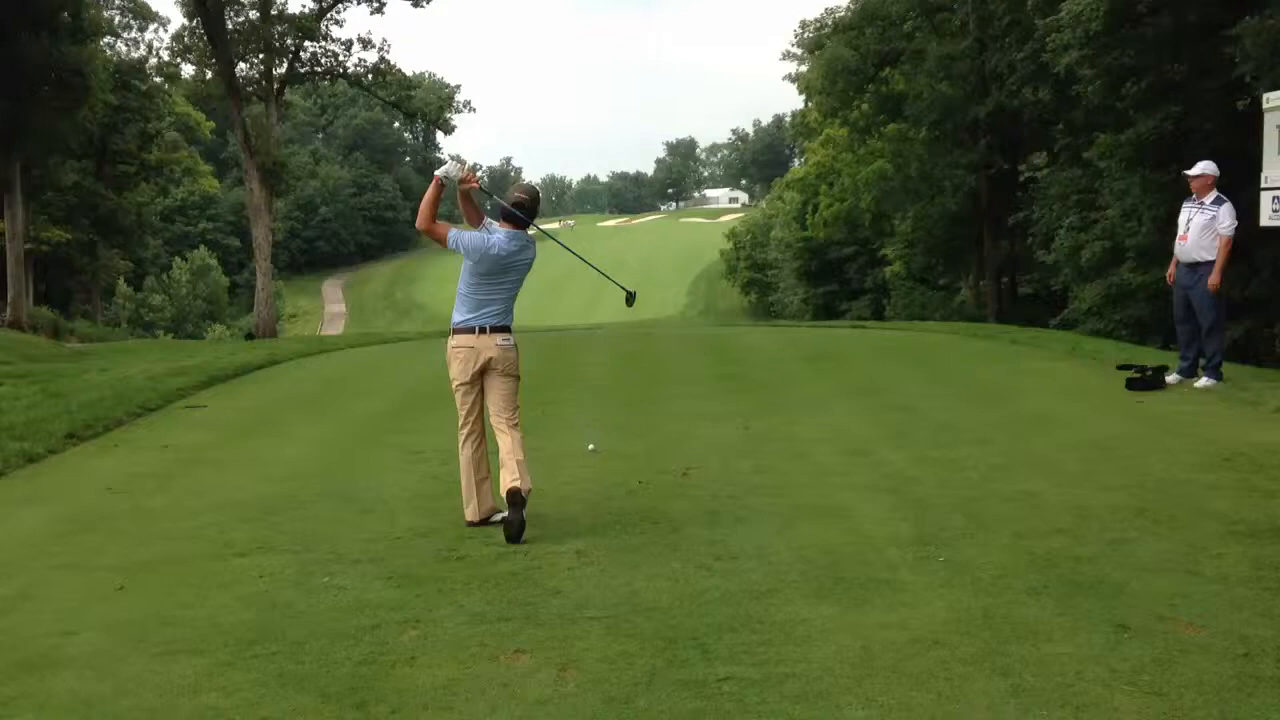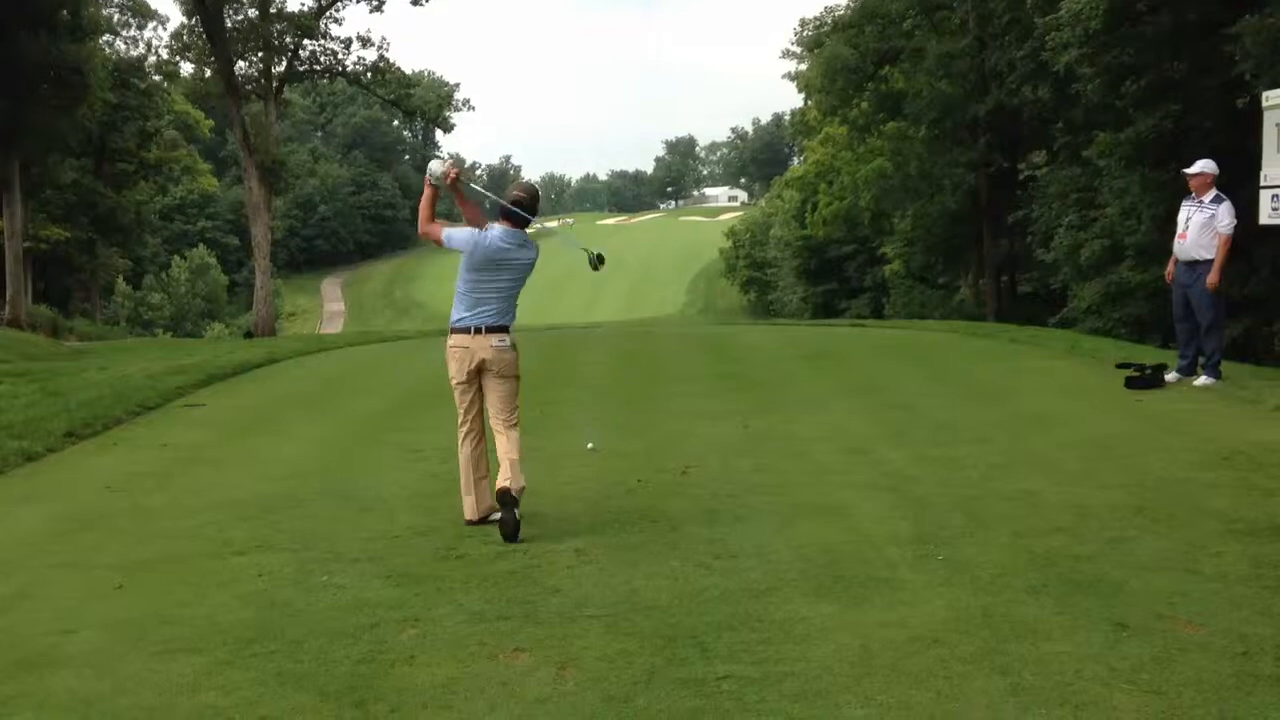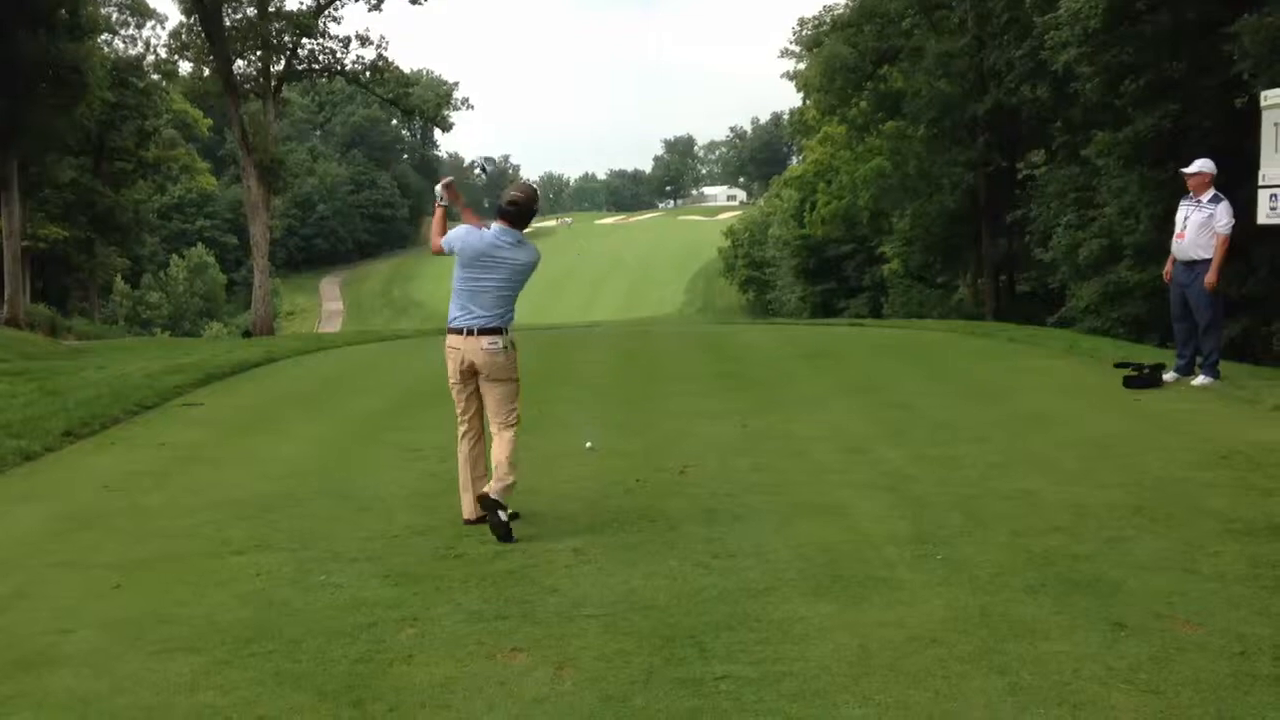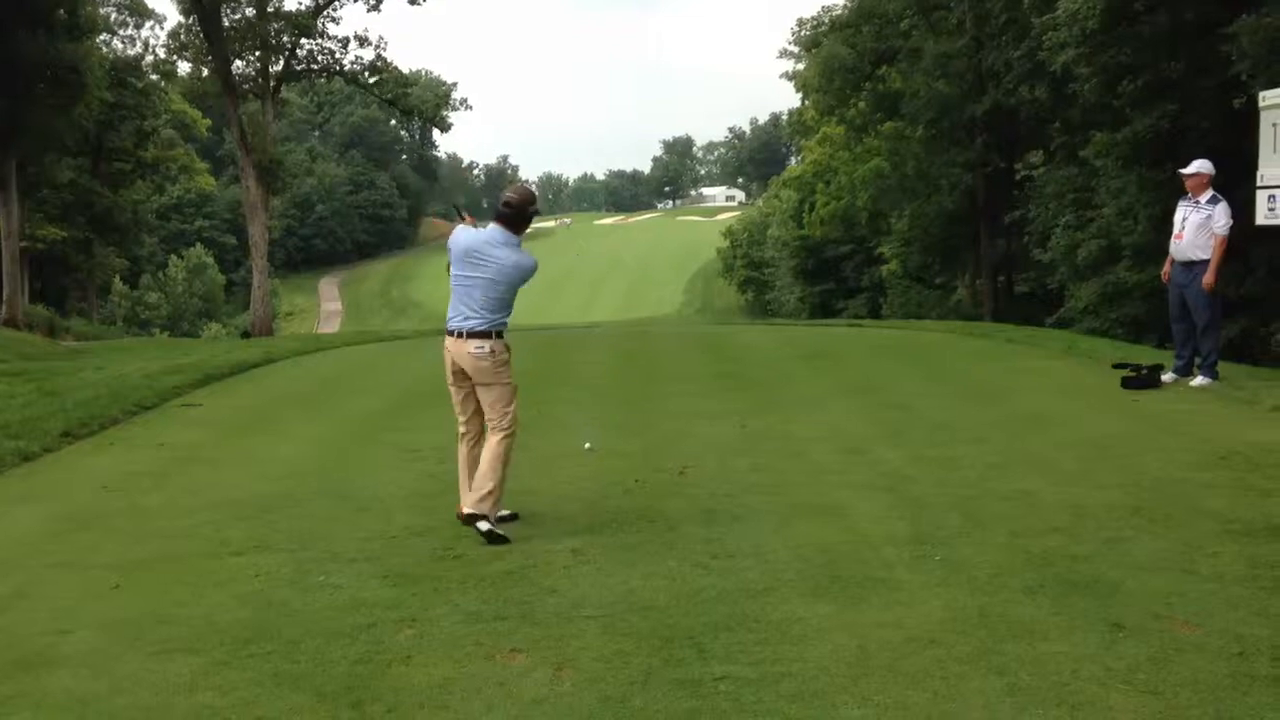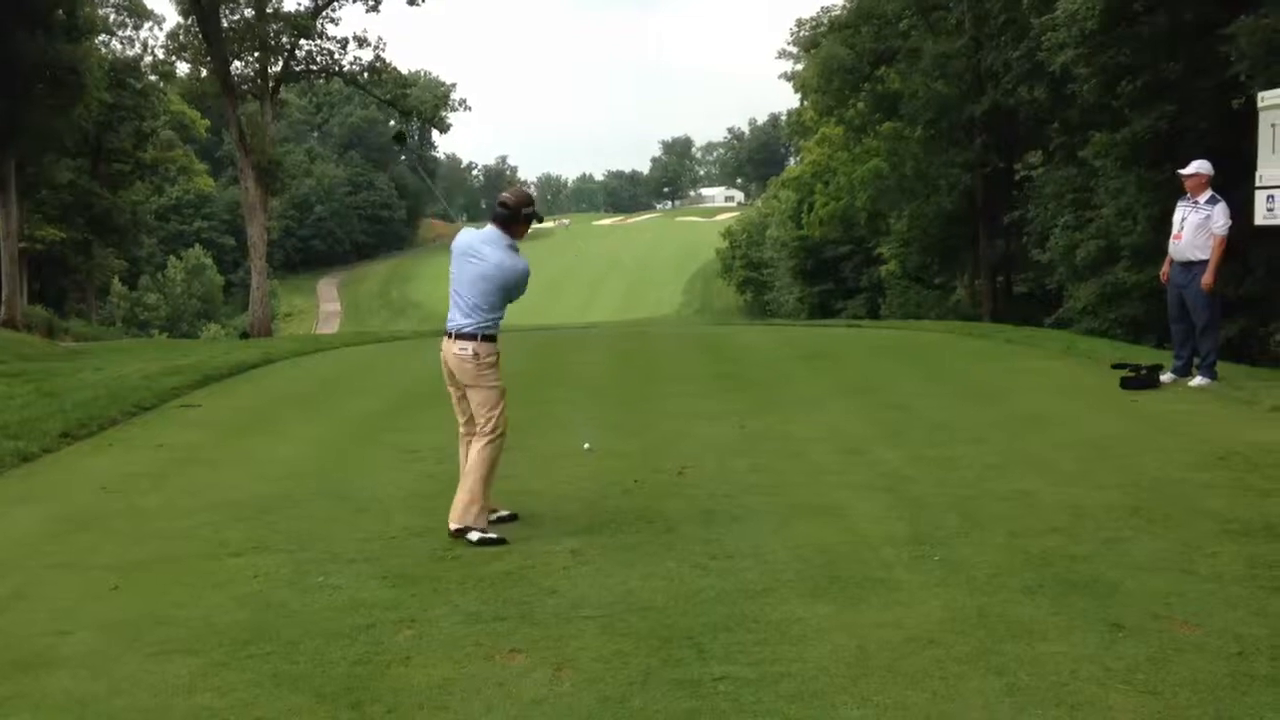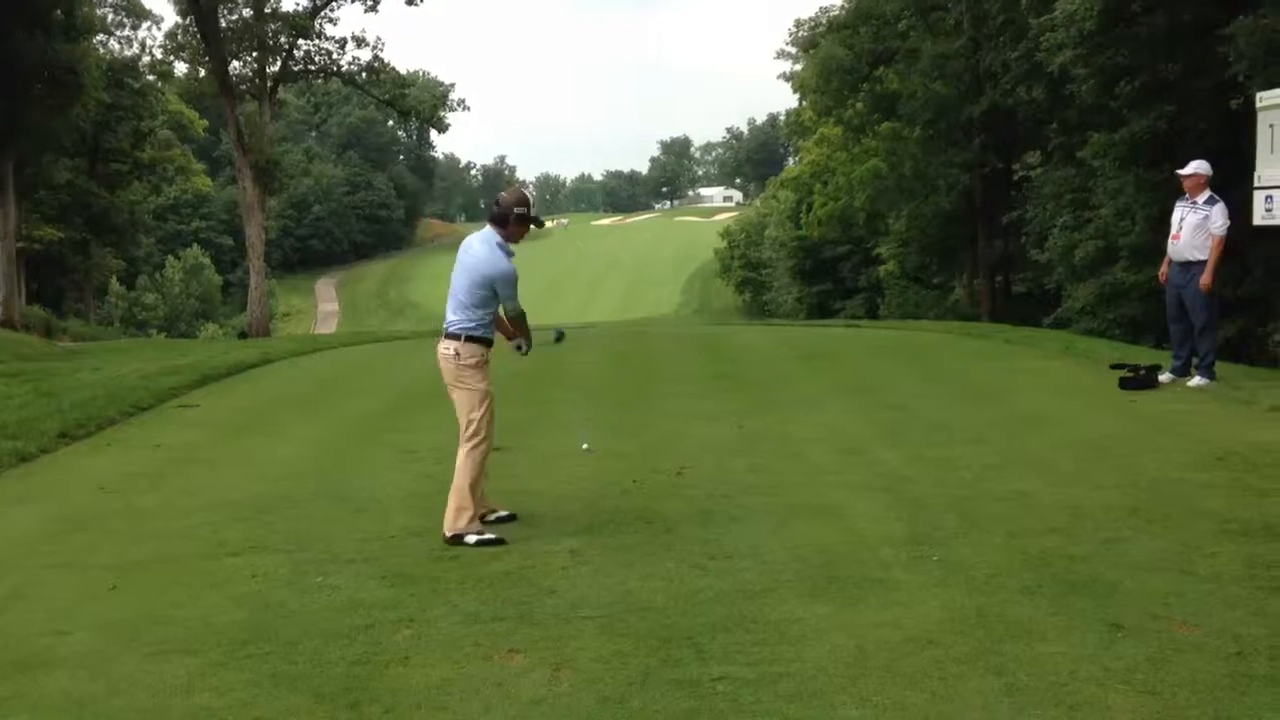
dt=0.1s
person 1, frame 1
left shoulder: (482, 245)
right shoulder: (529, 249)
left elbow: (424, 224)
left wrist: (438, 182)
right wrist: (470, 191)
left hip: (463, 343)
right hip: (501, 343)
left knee: (470, 428)
right knee: (507, 422)
left ankle: (478, 508)
right ankle: (516, 487)
person 1, frame 2
left shoulder: (477, 243)
right shoulder: (531, 250)
left elbow: (424, 227)
left wrist: (433, 183)
right wrist: (457, 189)
left hip: (462, 343)
right hip: (500, 344)
left knee: (469, 427)
right knee: (505, 422)
left ankle: (478, 506)
right ankle: (508, 487)
person 1, frame 3
left shoulder: (465, 237)
right shoulder: (530, 256)
left elbow: (435, 244)
left wrist: (443, 202)
right wrist: (458, 202)
left hip: (456, 342)
right hip: (496, 345)
left knee: (469, 427)
right knee: (505, 424)
left ankle: (475, 500)
right ankle: (495, 493)
person 1, frame 4
left shoulder: (463, 236)
right shoulder: (527, 263)
left hip: (454, 344)
right hip: (488, 348)
left knee: (469, 429)
right knee: (501, 428)
left ankle: (477, 505)
right ankle: (477, 505)
person 1, frame 5
left shoulder: (464, 237)
right shoulder: (517, 267)
left hip: (455, 345)
right hip: (478, 351)
left knee: (472, 431)
right knee: (491, 432)
left ankle: (478, 505)
right ankle: (465, 519)
person 1, frame 6
left shoulder: (472, 241)
right shoulder: (503, 267)
right elbow: (515, 314)
left wrist: (505, 329)
right wrist: (523, 337)
left hip: (452, 346)
right hip: (468, 352)
left knee: (474, 431)
right knee: (477, 435)
left ankle: (476, 505)
right ankle: (459, 524)
person 2, frame 1
left shoulder: (1222, 206)
right shoulder: (1187, 204)
left elbow: (1226, 241)
left wrist: (1216, 273)
right wrist: (1173, 265)
left hip: (1205, 270)
right hip: (1183, 269)
left knee: (1209, 323)
right knee: (1183, 321)
left ankle: (1212, 372)
right ankle: (1186, 368)
person 2, frame 2
left shoulder: (1221, 205)
right shoulder: (1186, 202)
left elbow: (1225, 240)
left wrist: (1215, 272)
right wrist: (1171, 263)
left hip: (1203, 269)
right hip: (1182, 267)
left knee: (1208, 322)
right knee: (1182, 319)
left ankle: (1211, 371)
right ankle: (1185, 366)
person 2, frame 3
left shoulder: (1219, 204)
right shoulder: (1185, 201)
left elbow: (1223, 239)
left wrist: (1213, 271)
right wrist: (1170, 263)
left hip: (1201, 269)
right hip: (1180, 267)
left knee: (1206, 321)
right knee: (1180, 319)
left ankle: (1209, 370)
right ankle: (1183, 366)
person 2, frame 4
left shoulder: (1217, 205)
right shoulder: (1183, 202)
left elbow: (1221, 240)
left wrist: (1211, 272)
right wrist: (1168, 263)
left hip: (1200, 269)
right hip: (1179, 268)
left knee: (1205, 322)
right knee: (1179, 320)
left ankle: (1208, 371)
right ankle: (1181, 367)
person 2, frame 5
left shoulder: (1216, 205)
right shoulder: (1182, 202)
left elbow: (1219, 241)
left wrist: (1210, 273)
right wrist: (1167, 264)
left hip: (1199, 270)
right hip: (1177, 269)
left knee: (1203, 322)
right knee: (1177, 320)
left ankle: (1207, 371)
right ankle: (1180, 367)
person 2, frame 6
left shoulder: (1214, 206)
right shoulder: (1180, 202)
left elbow: (1218, 241)
left wrist: (1208, 273)
right wrist: (1165, 264)
left hip: (1197, 270)
right hip: (1176, 269)
left knee: (1202, 322)
right knee: (1176, 320)
left ankle: (1205, 371)
right ankle: (1179, 367)
